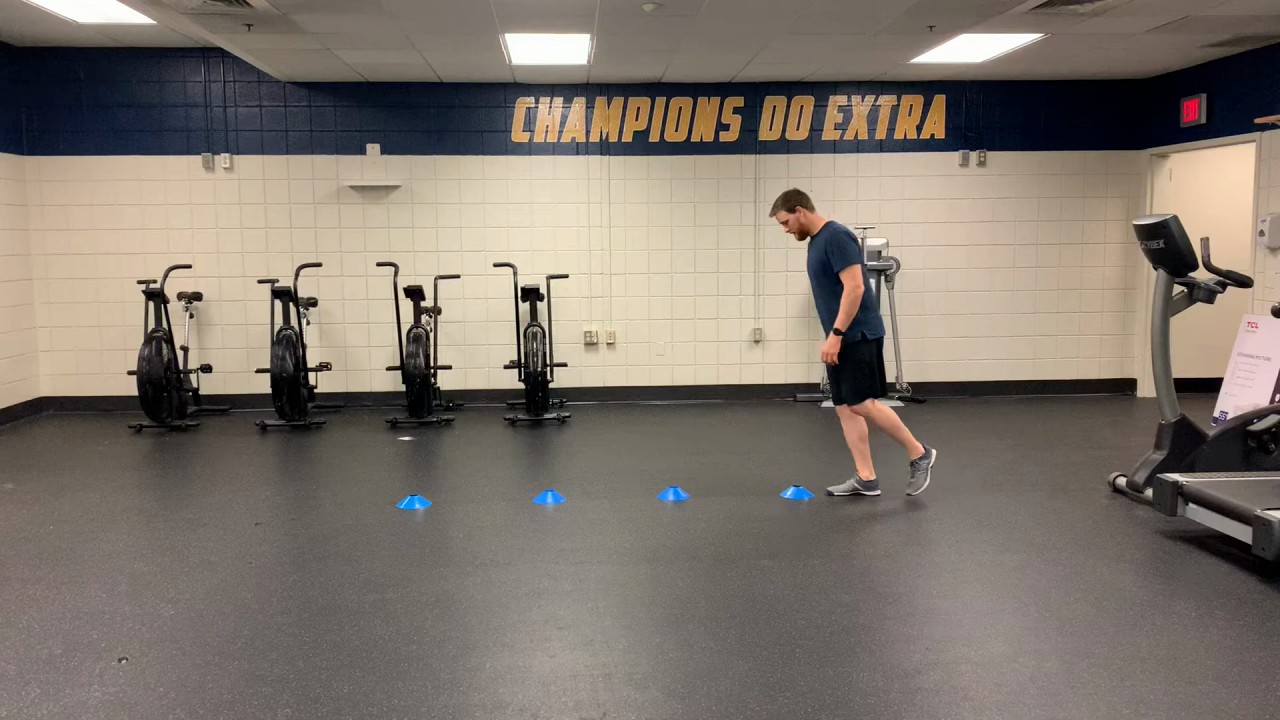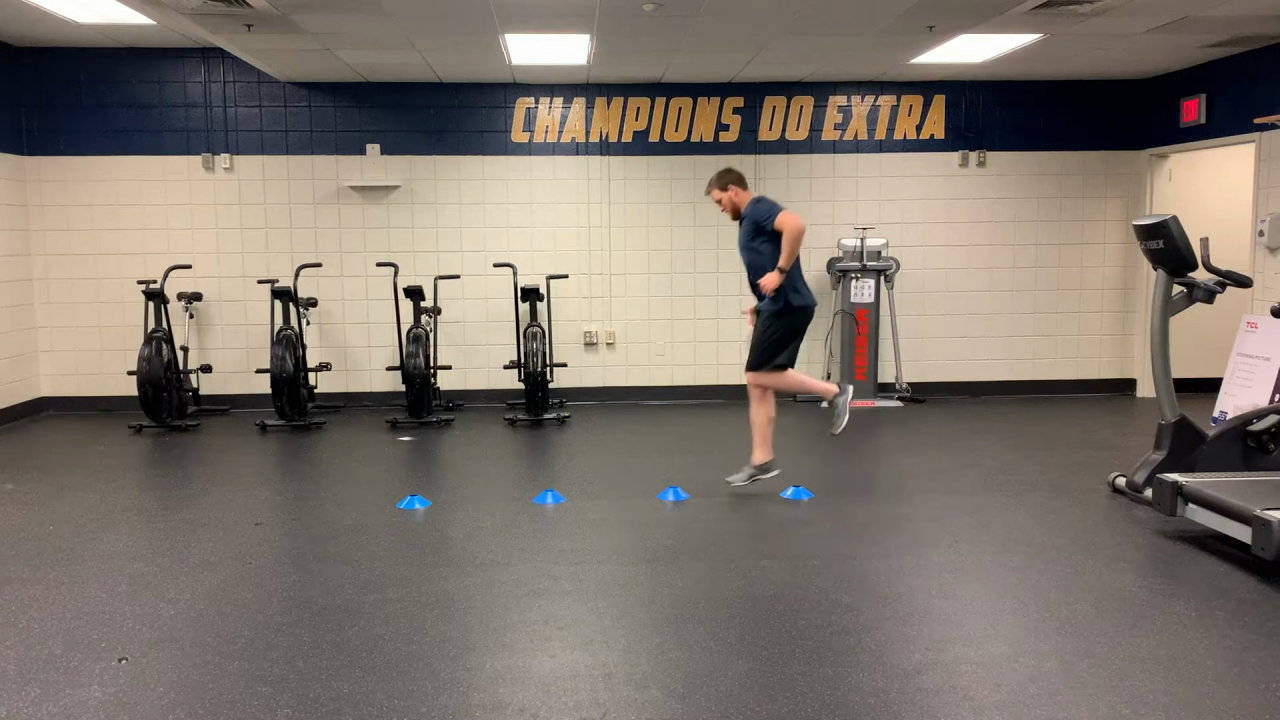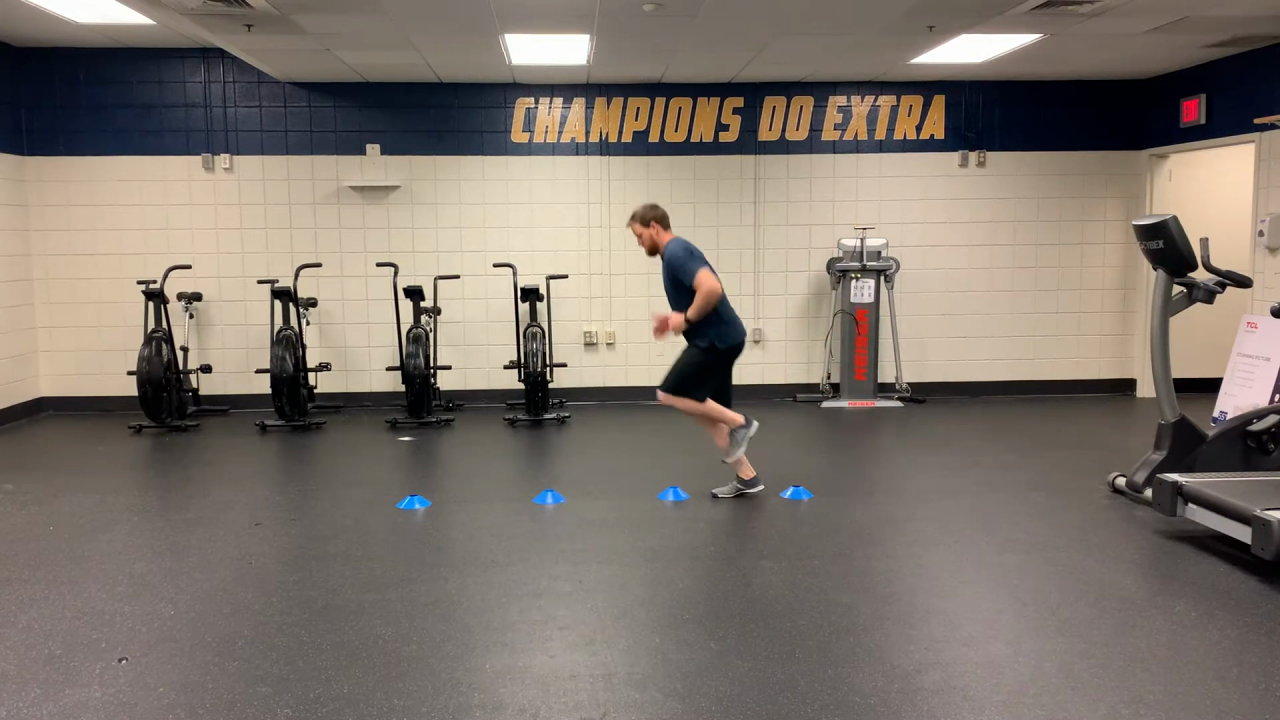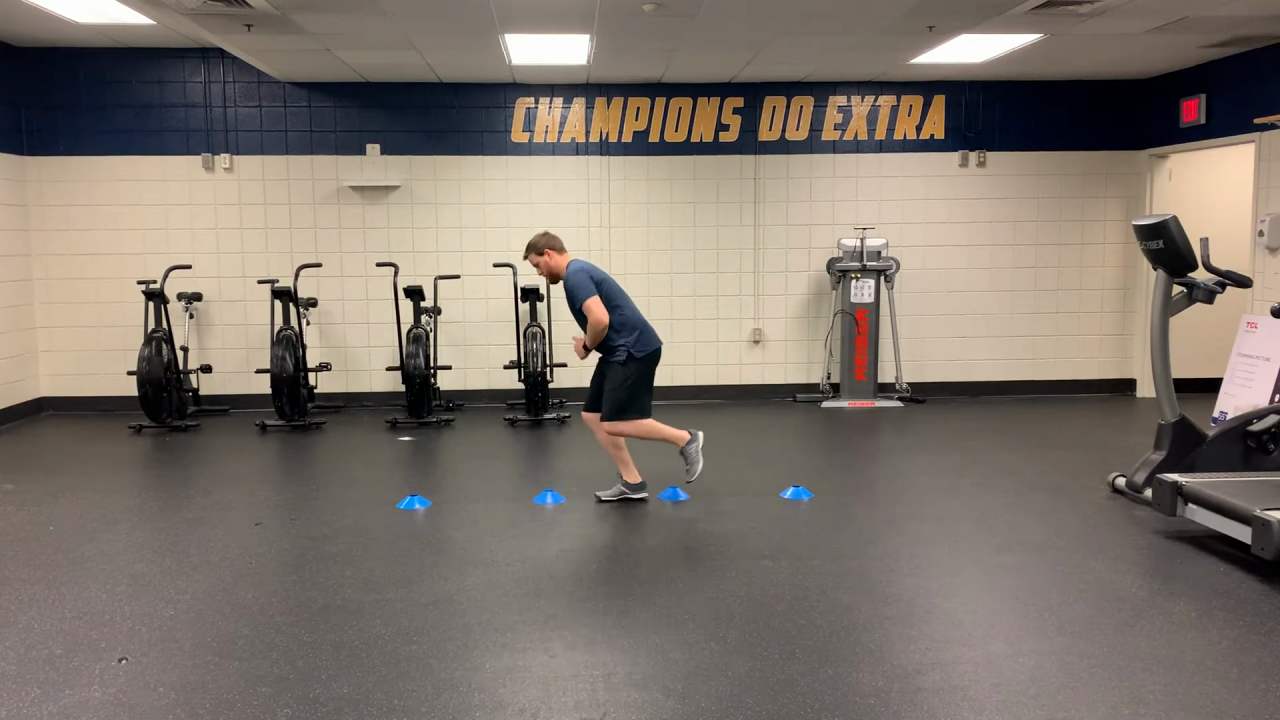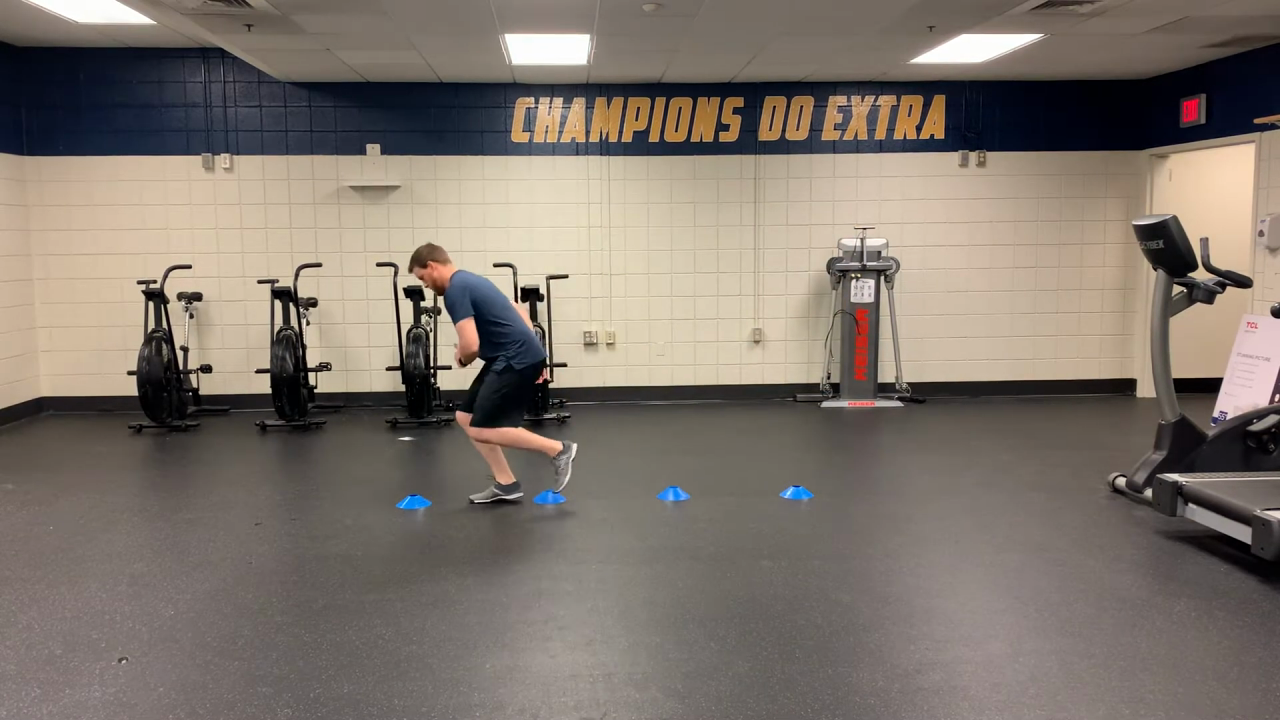
dt=1s
person 1, frame 1
left shoulder: (836, 236)
right shoulder: (817, 242)
left elbow: (854, 287)
left wrist: (836, 334)
right wrist: (831, 336)
left hip: (856, 336)
right hip: (842, 337)
left knee: (862, 404)
right knee: (845, 407)
left ankle: (919, 454)
right ankle: (865, 479)
person 1, frame 2
left shoulder: (759, 208)
right shoulder: (749, 220)
left elbow: (795, 226)
left wrist: (780, 272)
right wrist: (759, 306)
left hip: (787, 305)
right hip: (776, 307)
left knee: (758, 376)
right knee: (758, 384)
left ankle: (833, 392)
right ankle: (761, 461)
person 1, frame 3
left shoulder: (676, 254)
right shoulder: (675, 252)
left elbow: (712, 288)
left wrist: (686, 318)
right wrist: (674, 318)
left hip: (716, 340)
right hip: (716, 339)
left knee: (669, 394)
right knee: (704, 410)
left ankle: (738, 423)
right ankle: (747, 477)
person 1, frame 4
left shoulder: (574, 276)
right shoulder: (579, 272)
left elbow: (600, 320)
left wrist: (585, 345)
left hip: (633, 350)
right hip: (621, 351)
left knee: (615, 424)
right knee: (592, 416)
left ankle: (686, 440)
right ankle: (632, 483)
person 1, frame 5
left shoulder: (455, 292)
right shoulder: (469, 281)
left elbow: (471, 345)
right elbow: (517, 310)
left wrist: (461, 358)
right wrist: (535, 355)
left hip: (516, 361)
right hip: (515, 358)
left knee: (481, 430)
right knee: (465, 417)
left ankle: (558, 449)
right ankle: (506, 484)
